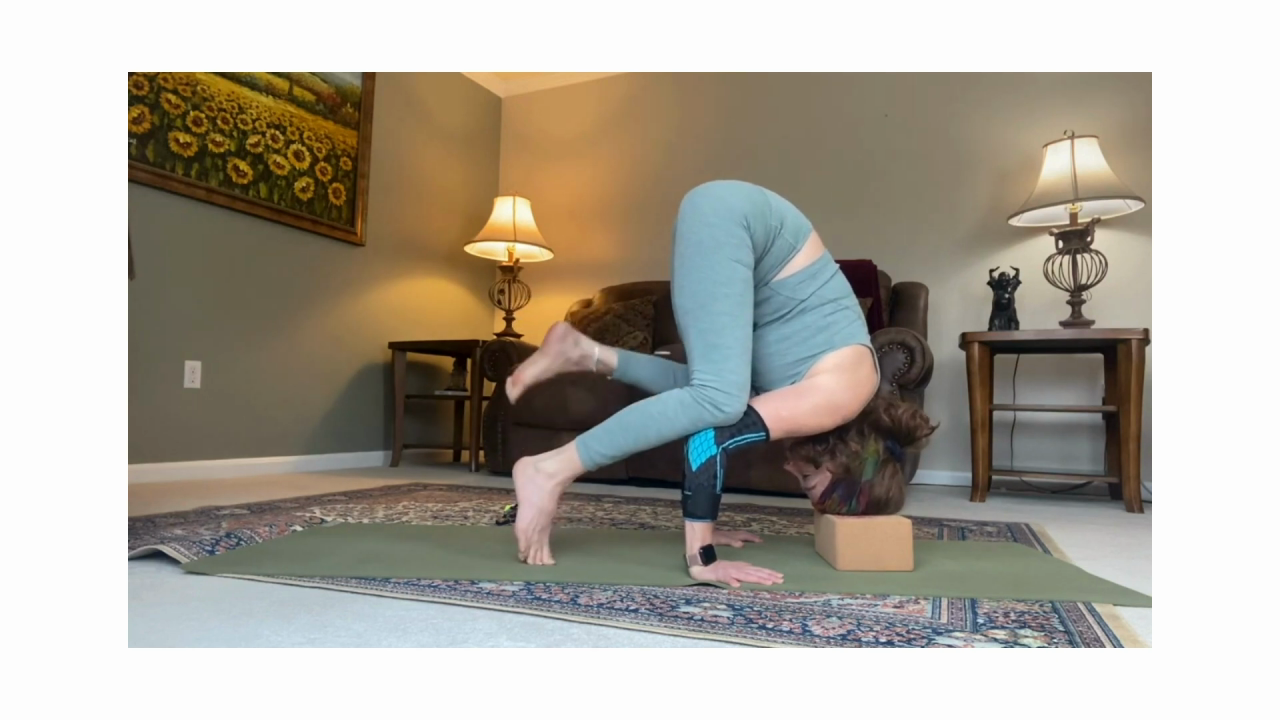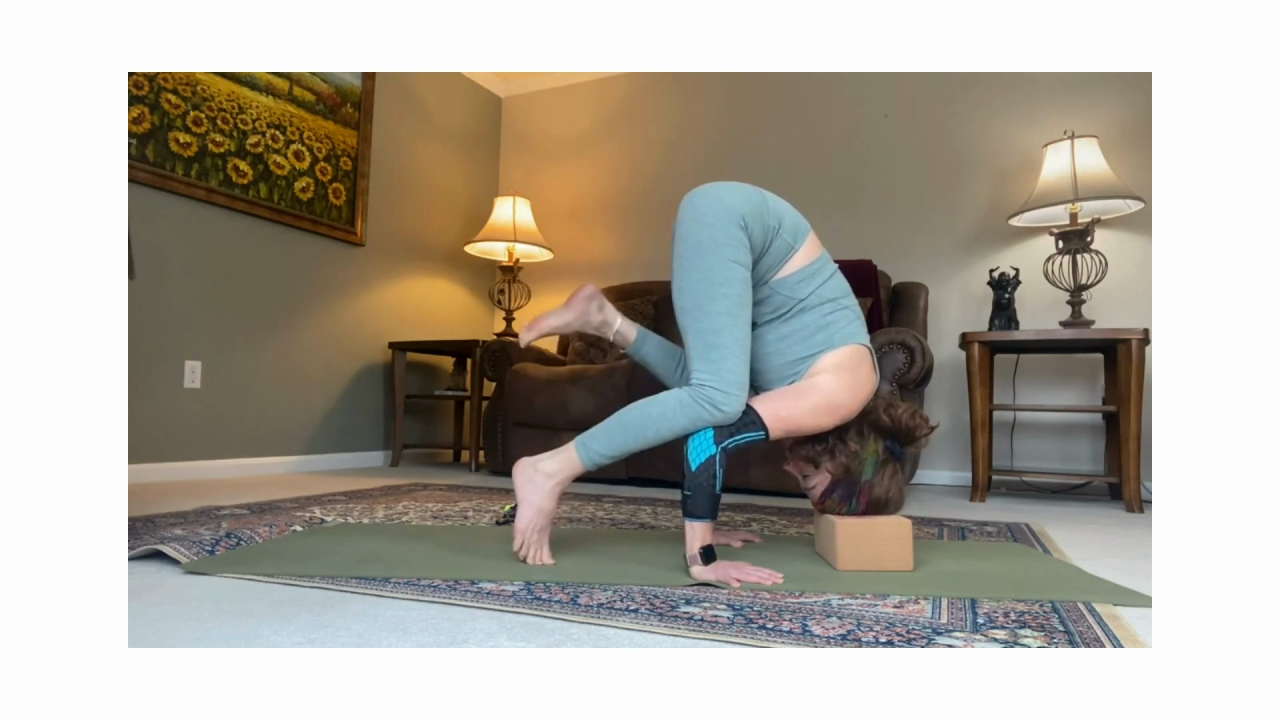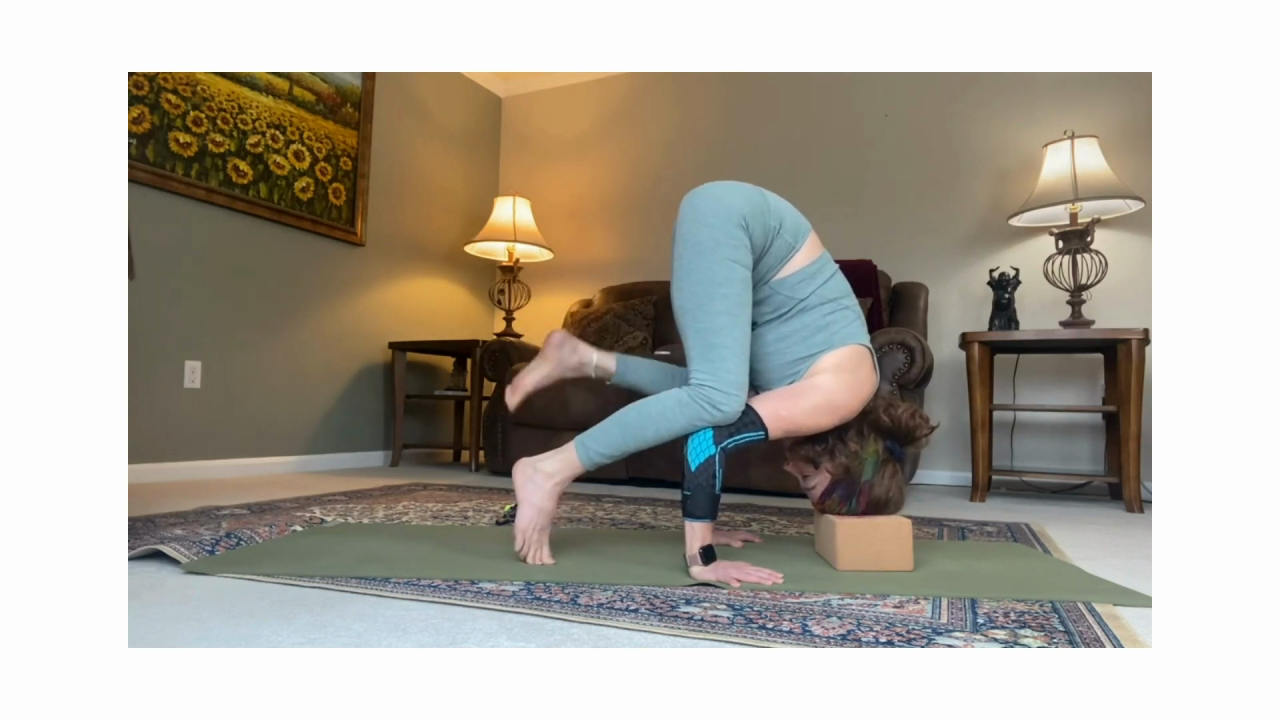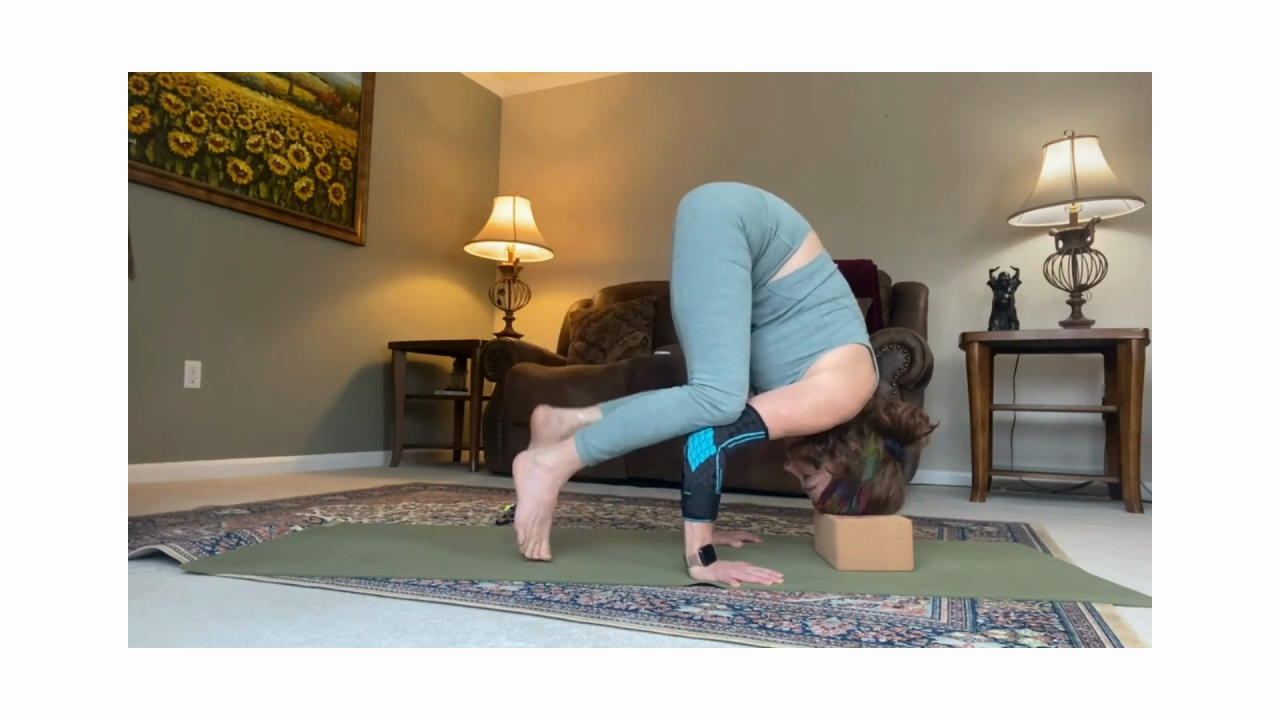
dt=0.3s
person 1, frame 1
left shoulder: (843, 388)
right shoulder: (839, 398)
right elbow: (714, 441)
left wrist: (705, 529)
right wrist: (701, 560)
left hip: (739, 224)
left knee: (712, 397)
right knee: (718, 401)
left ankle: (585, 353)
right ankle: (550, 472)
person 1, frame 2
left shoulder: (845, 383)
right shoulder: (839, 397)
right elbow: (715, 438)
left wrist: (704, 528)
right wrist: (701, 560)
left hip: (737, 223)
left knee: (711, 399)
right knee: (717, 401)
left ankle: (606, 320)
right ankle: (550, 471)
person 1, frame 3
left shoulder: (843, 386)
right shoulder: (838, 398)
right elbow: (712, 441)
left wrist: (704, 529)
right wrist: (701, 559)
left hip: (738, 226)
right hip: (727, 217)
left knee: (712, 397)
right knee: (716, 401)
left ankle: (582, 360)
right ankle: (550, 472)
person 1, frame 4
left shoulder: (843, 385)
right shoulder: (838, 397)
right elbow: (713, 440)
left wrist: (704, 527)
right wrist: (701, 561)
left hip: (742, 226)
right hip: (725, 217)
left knee: (716, 401)
right knee: (718, 402)
left ankle: (573, 422)
right ankle: (551, 466)
